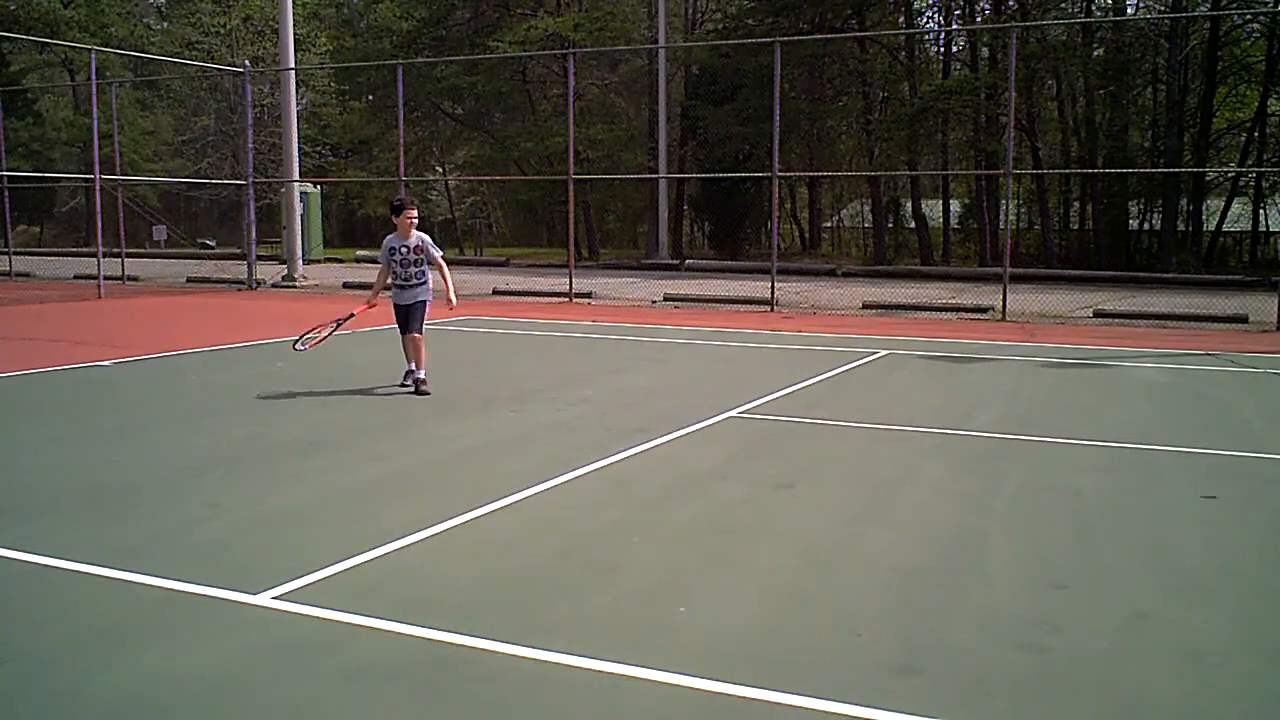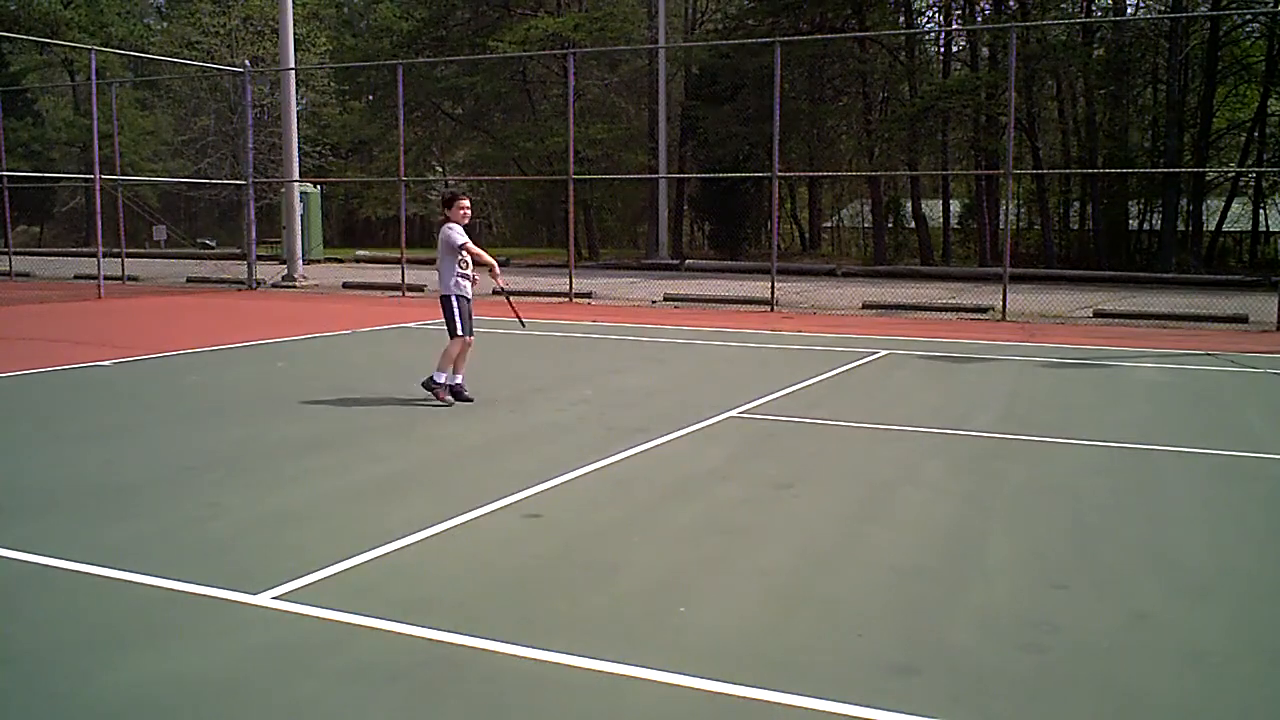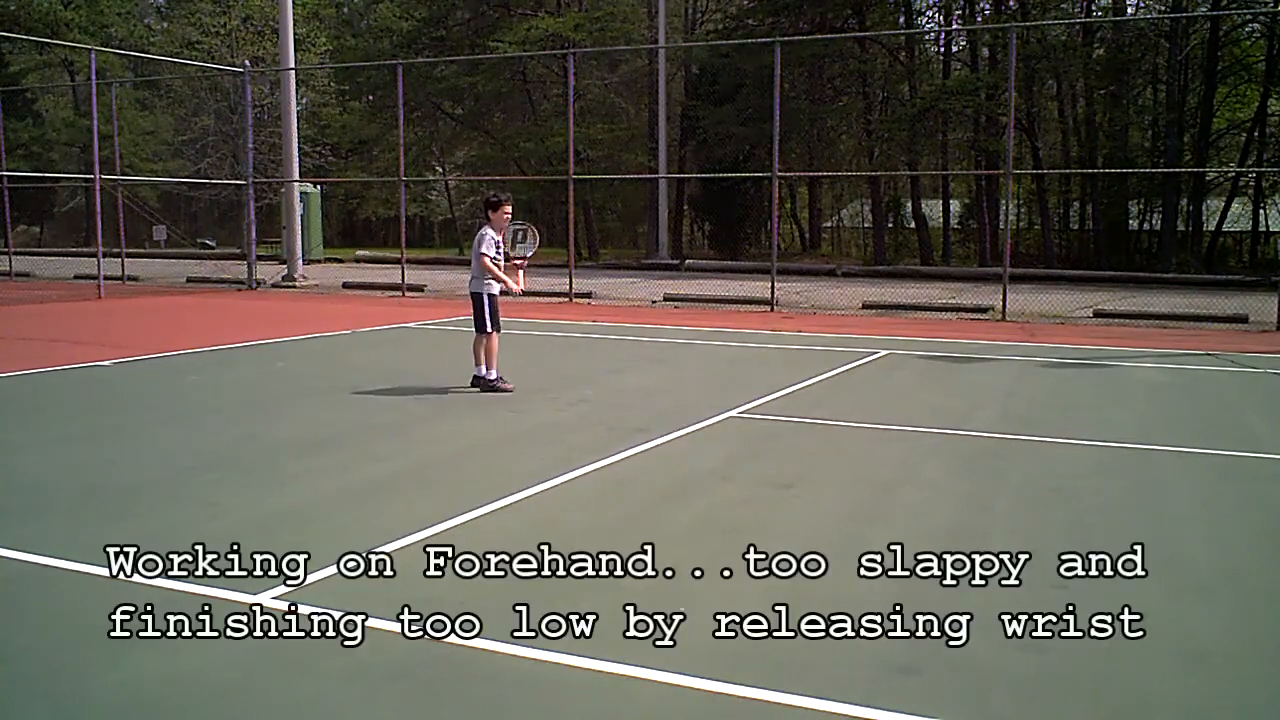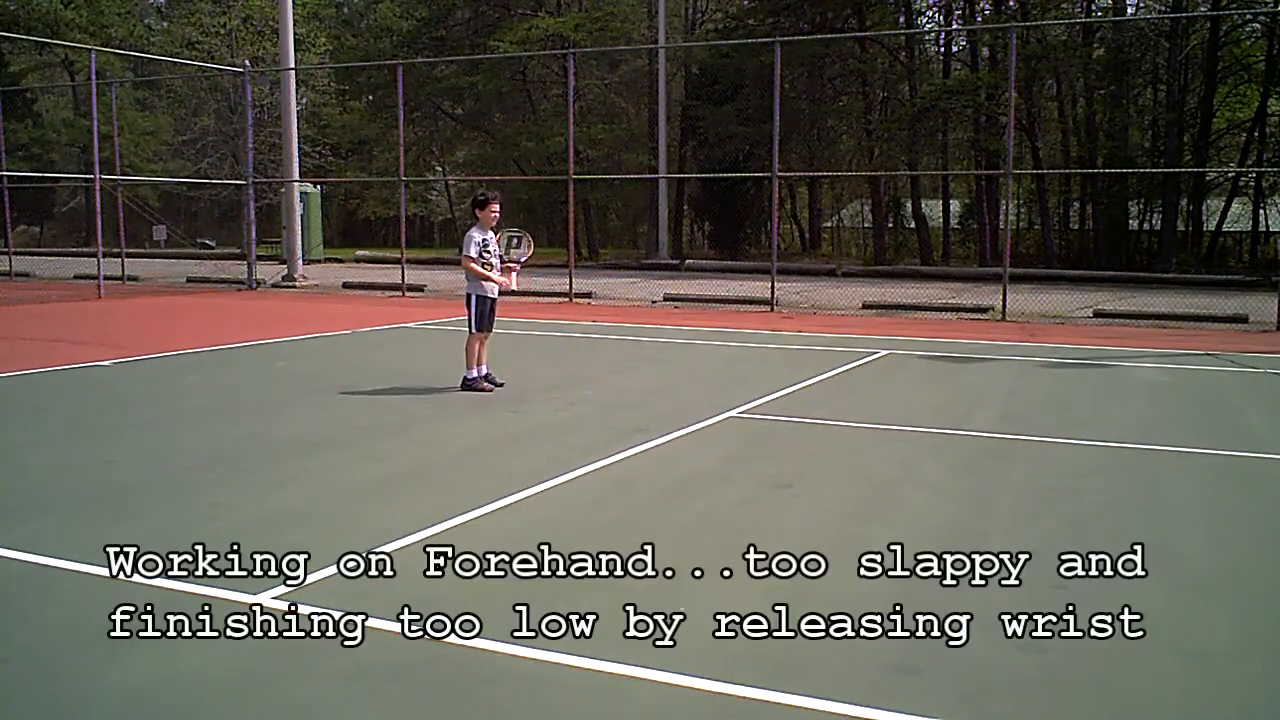
dt=1s
person 1, frame 1
left shoulder: (422, 240)
right shoulder: (389, 242)
left elbow: (440, 264)
right elbow: (385, 270)
left wrist: (450, 291)
right wrist: (374, 294)
left hip: (420, 296)
right hip: (399, 297)
left knee: (416, 336)
right knee: (406, 336)
left ankle: (420, 378)
right ankle: (411, 369)
person 1, frame 2
left shoulder: (451, 232)
right shoulder: (451, 229)
left elbow: (440, 265)
right elbow: (473, 250)
left wrist: (467, 275)
right wrist: (494, 265)
left hip: (460, 291)
right hip: (453, 292)
left knee: (466, 340)
right knee: (461, 338)
left ankle: (455, 384)
right ankle: (437, 381)
person 1, frame 3
left shoulder: (495, 234)
right shoulder: (488, 235)
right elbow: (484, 262)
left wrist: (509, 265)
right wrist: (507, 280)
left hip: (482, 290)
right hip: (484, 289)
left knee: (483, 333)
right knee: (492, 332)
left ankle: (480, 374)
right ankle: (491, 378)
person 1, frame 4
left shoulder: (491, 235)
right shoulder: (473, 235)
right elbow: (467, 263)
left wrist: (505, 268)
right wrist: (492, 276)
left hip: (491, 292)
right hip: (478, 292)
left knee: (485, 334)
right knee: (476, 334)
left ankle: (483, 373)
right ankle: (470, 377)
